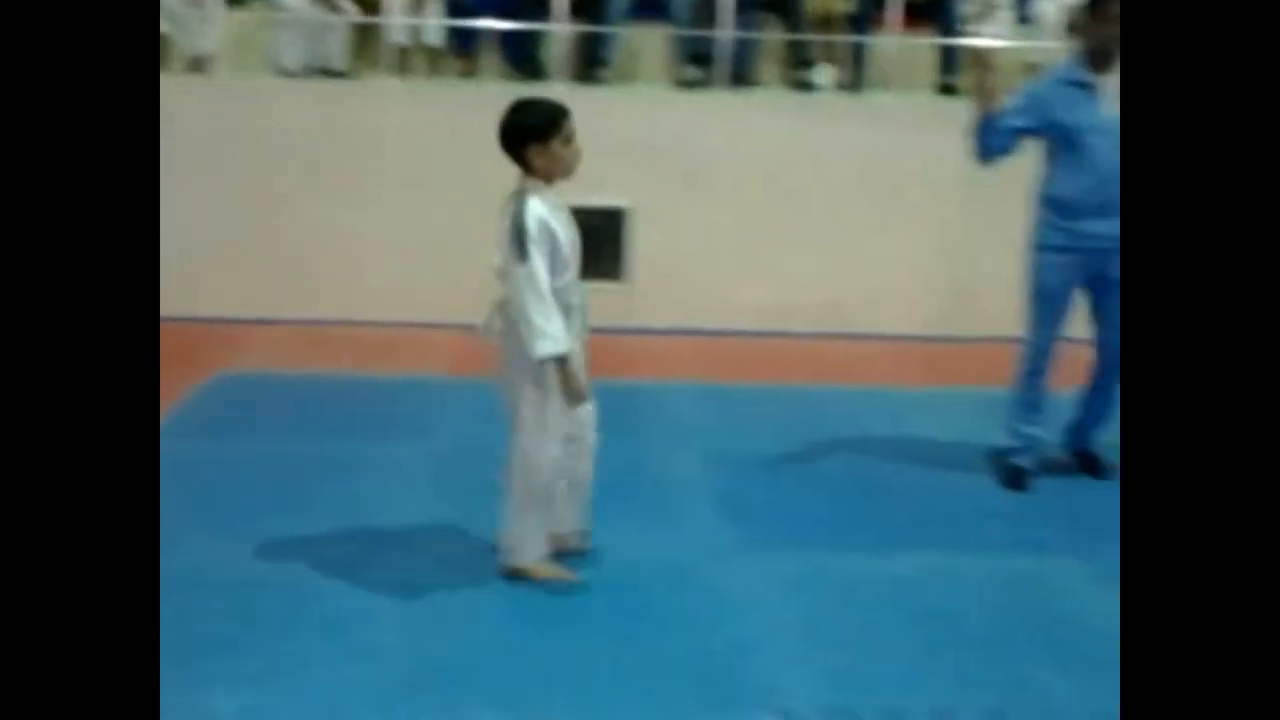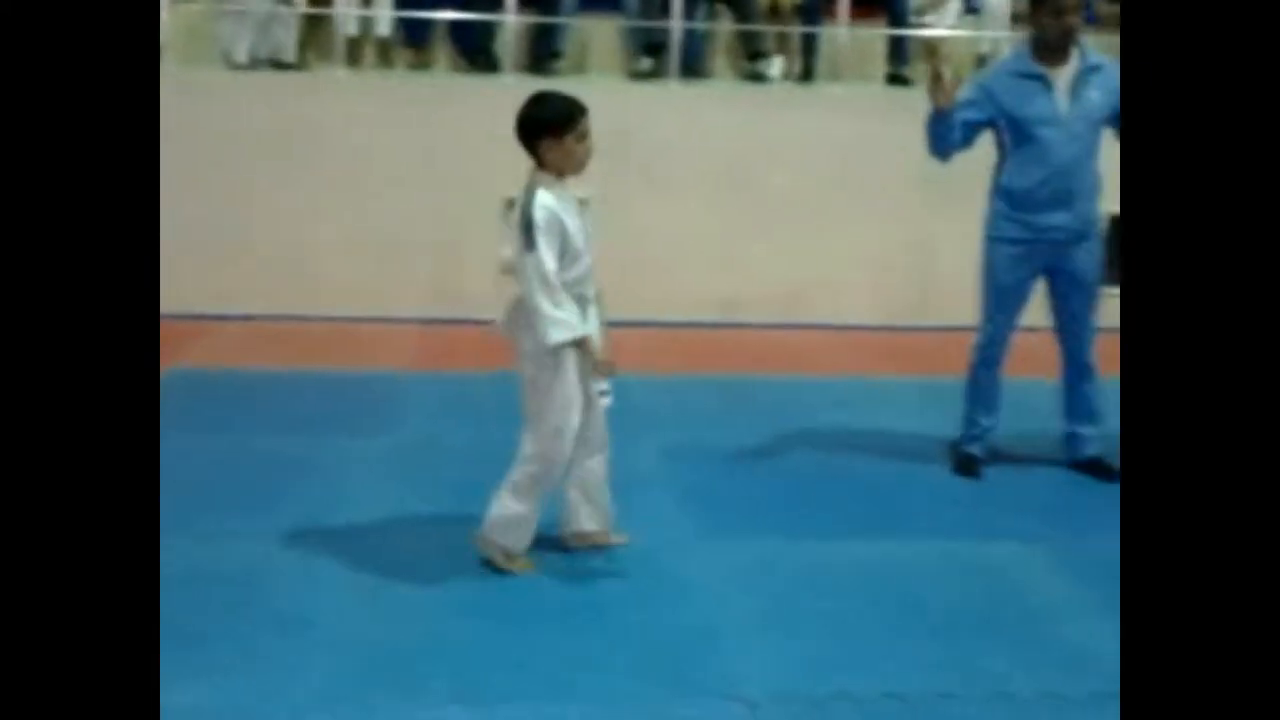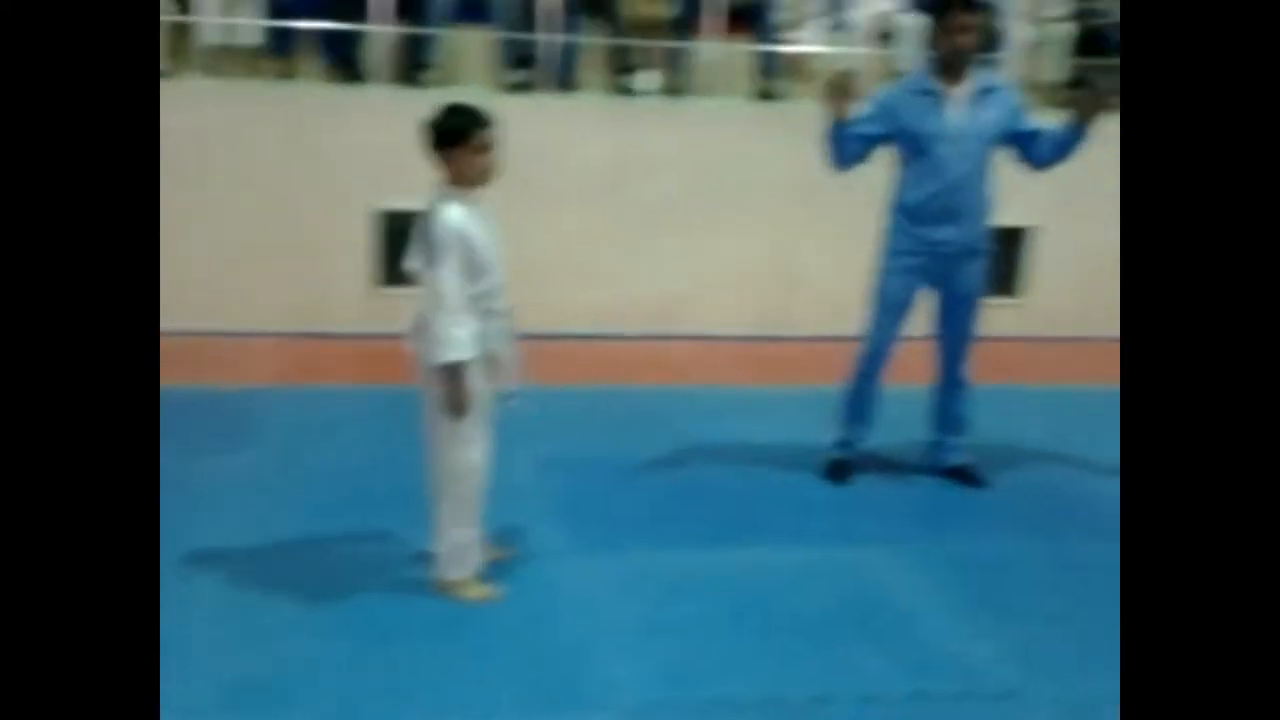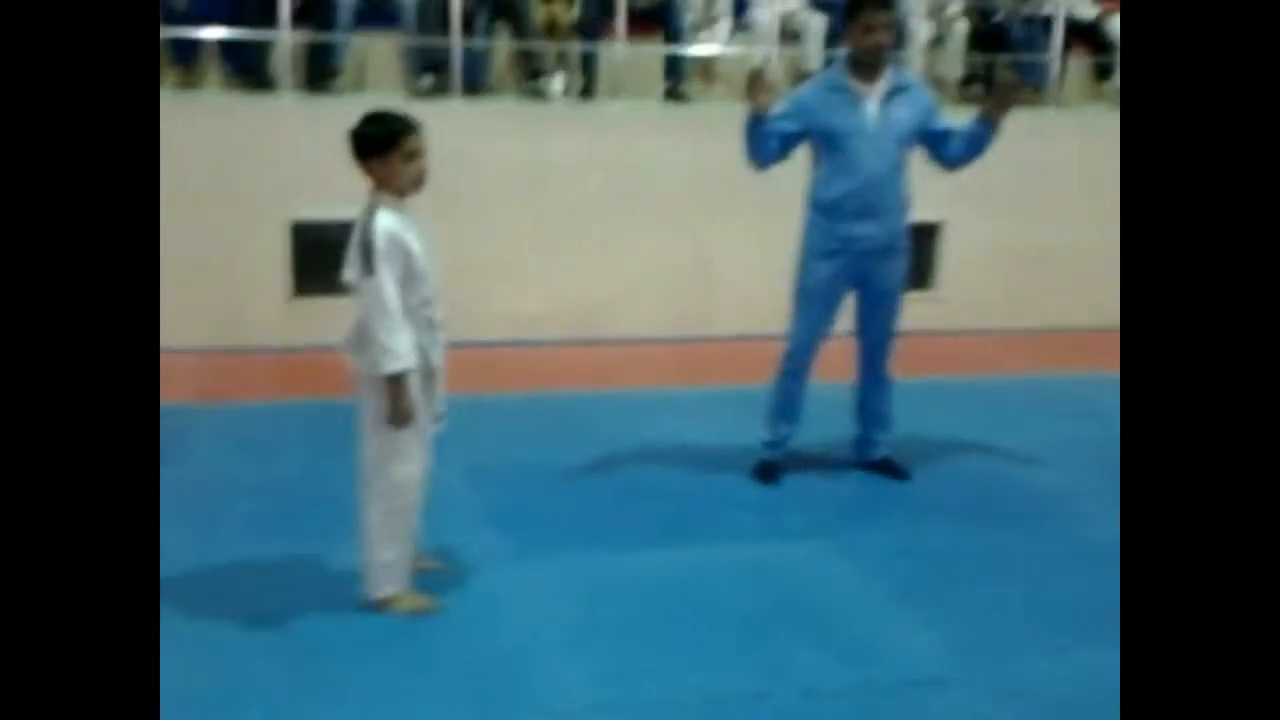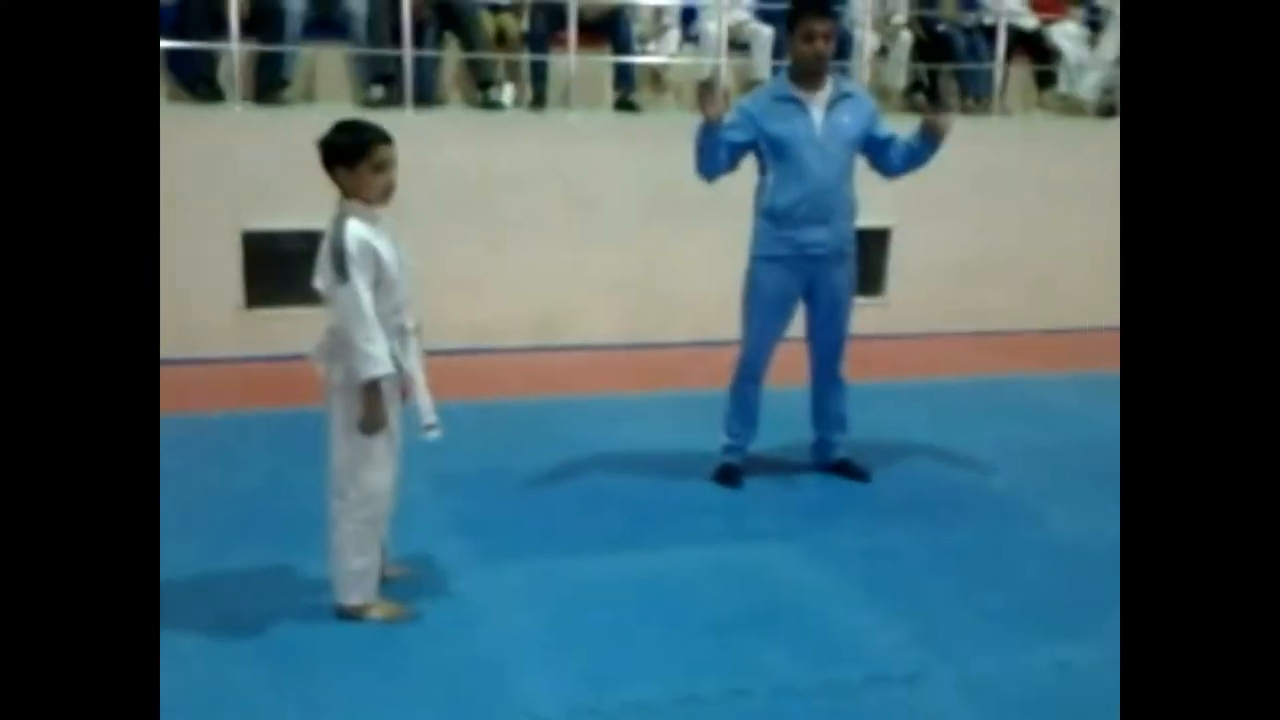
dt=0.3s
person 1, frame 1
left shoulder: (548, 203)
right shoulder: (532, 214)
right elbow: (534, 295)
right wrist: (563, 364)
left hip: (554, 340)
right hip: (539, 347)
left knee: (577, 436)
right knee: (540, 449)
left ankle: (555, 528)
right ankle: (523, 554)
person 1, frame 2
left shoulder: (560, 198)
right shoulder: (540, 206)
right elbow: (542, 286)
right wrist: (585, 345)
left hip: (572, 332)
right hip: (553, 341)
left knee: (590, 434)
right knee: (550, 440)
left ankle: (587, 524)
right ankle: (502, 535)
person 1, frame 3
left shoulder: (469, 212)
right shoulder: (446, 219)
right elbow: (443, 300)
left wrist: (497, 353)
right wrist: (453, 372)
left hip: (478, 351)
right hip: (456, 355)
left knee: (472, 455)
right knee: (461, 459)
left ankle: (466, 543)
right ankle: (456, 569)
person 1, frame 4
left shoulder: (398, 220)
right shoulder: (380, 228)
right elbow: (382, 312)
right wrist: (397, 384)
left hip: (412, 362)
right hip: (393, 366)
left knee: (410, 468)
right knee: (395, 474)
left ankle: (400, 555)
right ankle: (386, 586)
person 1, frame 5
left shoulder: (369, 228)
right shoulder: (350, 236)
right elbow: (356, 319)
left wrist: (396, 376)
right wrist: (372, 391)
left hip: (379, 369)
right hip: (362, 375)
left knee: (379, 476)
right knee: (363, 481)
left ankle: (370, 561)
right ankle: (356, 593)
person 2, frame 1
right shoulder: (1052, 89)
right elbow: (992, 149)
right wrist: (989, 112)
left hip: (1116, 245)
right hip: (1062, 242)
left knee: (1114, 351)
right knee: (1040, 349)
left ankle: (1081, 437)
right ankle: (1021, 451)
person 2, frame 2
left shoulder: (1107, 75)
right shoulder: (1000, 81)
left elbow: (1120, 128)
right elbow: (946, 146)
right wrist: (943, 111)
left hip: (1080, 237)
right hip: (1015, 233)
left knee: (1079, 346)
right knee: (993, 341)
left ankle: (1083, 445)
right ankle: (973, 440)
person 2, frame 3
left shoulder: (1002, 98)
right shoulder: (901, 97)
left elbow: (1038, 152)
right elbow: (847, 156)
left wrist: (1077, 125)
right wrist: (841, 121)
left hip: (968, 251)
right hip: (909, 247)
left knee: (954, 357)
right knee: (877, 347)
left ankle: (948, 452)
right ankle: (846, 448)
person 2, frame 4
left shoulder: (914, 96)
right shoulder: (815, 96)
left elbow: (950, 152)
right elbow: (763, 155)
left wrist: (987, 122)
right wrist: (760, 115)
left hip: (887, 248)
right hip: (827, 247)
left knee: (876, 352)
right knee: (801, 348)
left ankle: (873, 447)
right ankle: (775, 448)
person 2, frame 5
left shoulder: (857, 104)
right shoulder: (760, 106)
left elbow: (890, 159)
right elbow: (712, 167)
left wrist: (926, 141)
right wrist: (712, 125)
left hip: (836, 254)
right hip: (777, 254)
left knee: (829, 357)
right knee: (755, 356)
left ankle: (830, 449)
right ankle: (734, 452)
